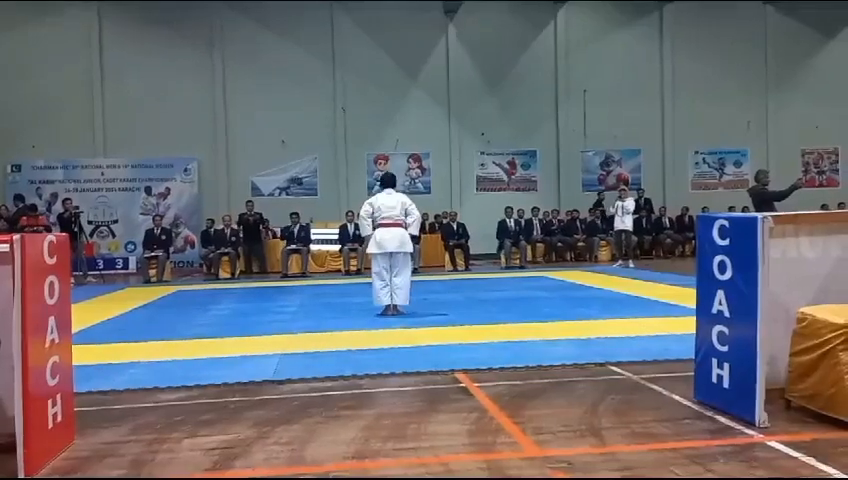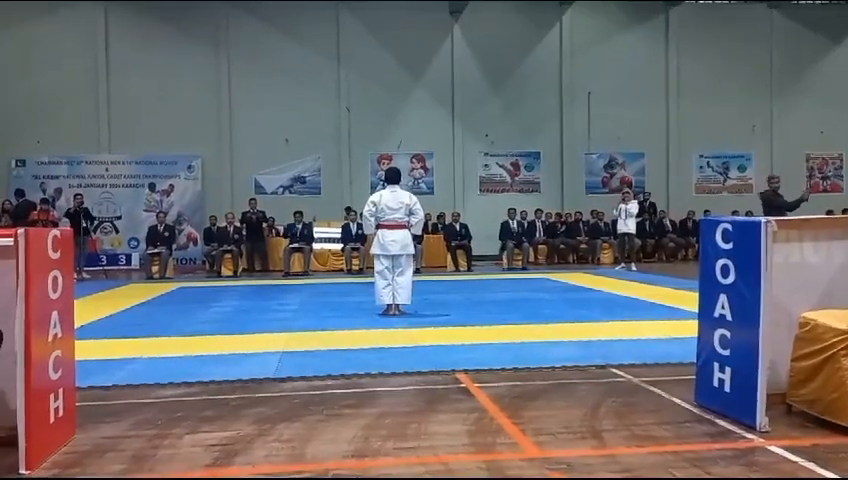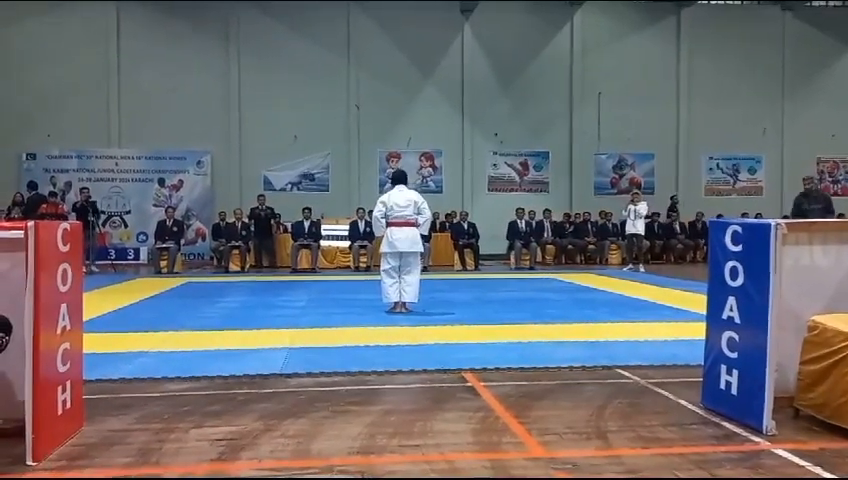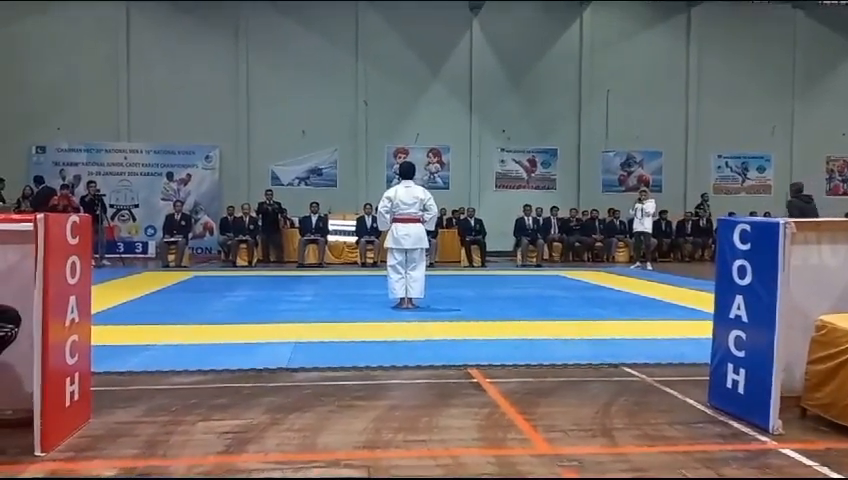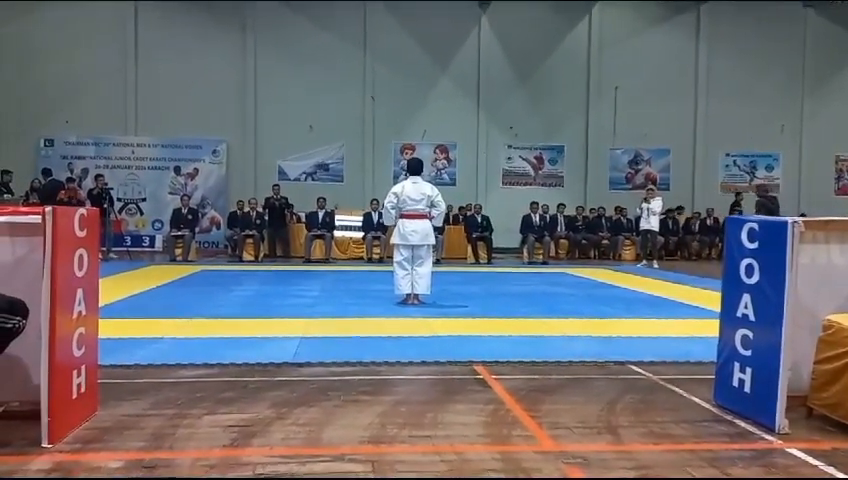
dt=1s
person 1, frame 1
left shoulder: (374, 199)
right shoulder: (403, 198)
left elbow: (364, 216)
right elbow: (415, 215)
left wrist: (368, 235)
right wrist: (409, 233)
left hip: (380, 237)
right hip: (400, 236)
left knee: (381, 274)
right knee: (400, 273)
left ankle: (386, 307)
right ankle: (396, 306)
person 1, frame 2
left shoulder: (377, 196)
right shoulder: (408, 196)
left elbow: (367, 214)
right elbow: (419, 215)
left wrist: (372, 231)
right wrist: (411, 230)
left hip: (384, 237)
right hip: (403, 237)
left knee: (383, 273)
right knee: (403, 273)
left ankle: (389, 306)
right ankle: (398, 306)
person 1, frame 3
left shoulder: (386, 197)
right shoulder: (415, 195)
left elbow: (377, 216)
right elbow: (426, 215)
left wrist: (382, 233)
right wrist: (419, 231)
left hip: (392, 236)
right hip: (411, 236)
left knee: (390, 271)
right knee: (410, 272)
left ankle: (395, 304)
right ankle: (405, 304)
person 1, frame 4
left shoulder: (392, 191)
right shoulder: (422, 191)
left elbow: (382, 211)
right elbow: (433, 211)
left wrist: (387, 227)
right wrist: (424, 226)
left hip: (398, 231)
right hip: (416, 231)
left knee: (397, 267)
right knee: (416, 267)
left ankle: (402, 300)
right ankle: (411, 300)
person 1, frame 5
left shoulder: (399, 187)
right shoulder: (430, 188)
left elbow: (388, 206)
right elbow: (440, 207)
left wrist: (392, 222)
right wrist: (432, 222)
left hip: (404, 227)
right hip: (423, 227)
left knee: (403, 263)
right knee: (422, 264)
left ankle: (407, 296)
right ankle: (417, 296)
